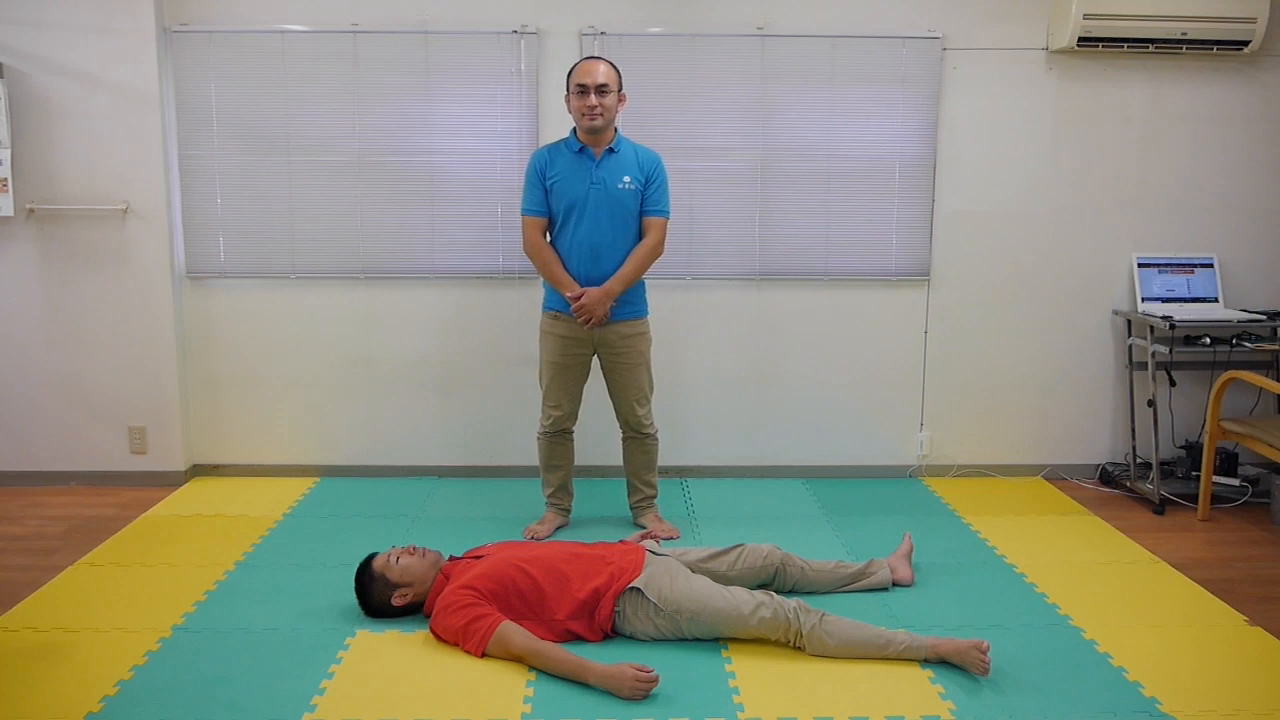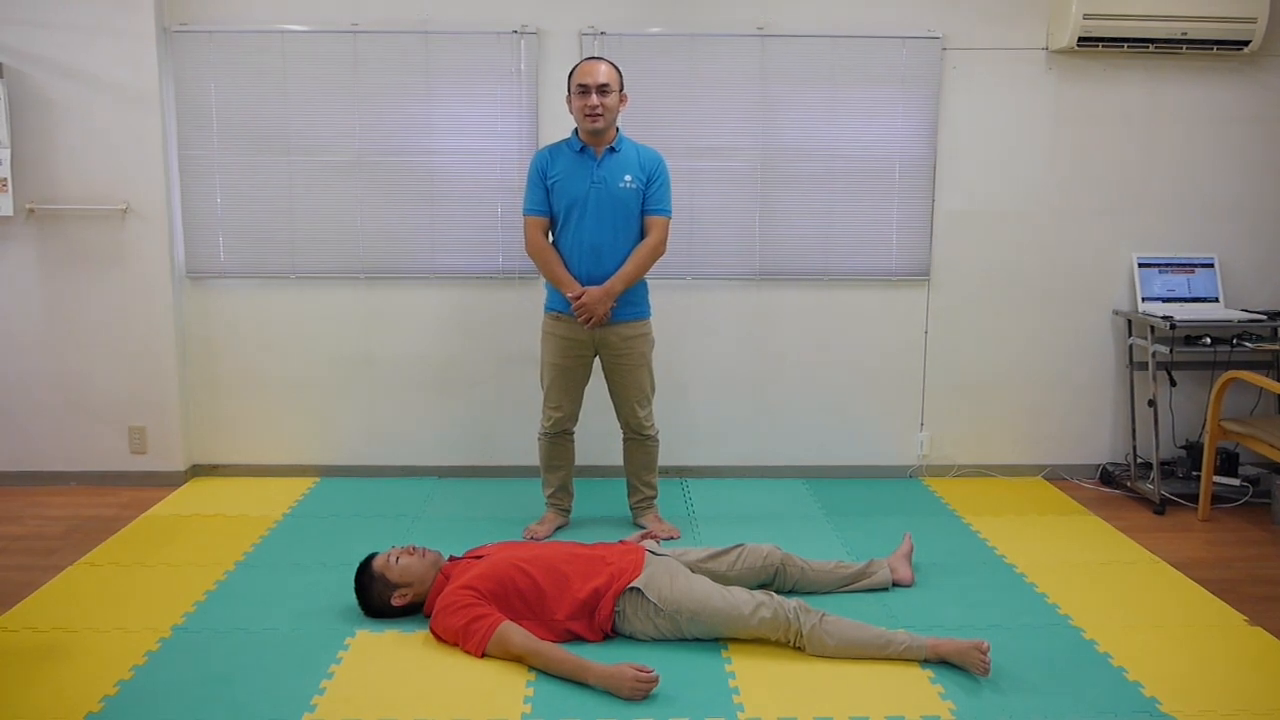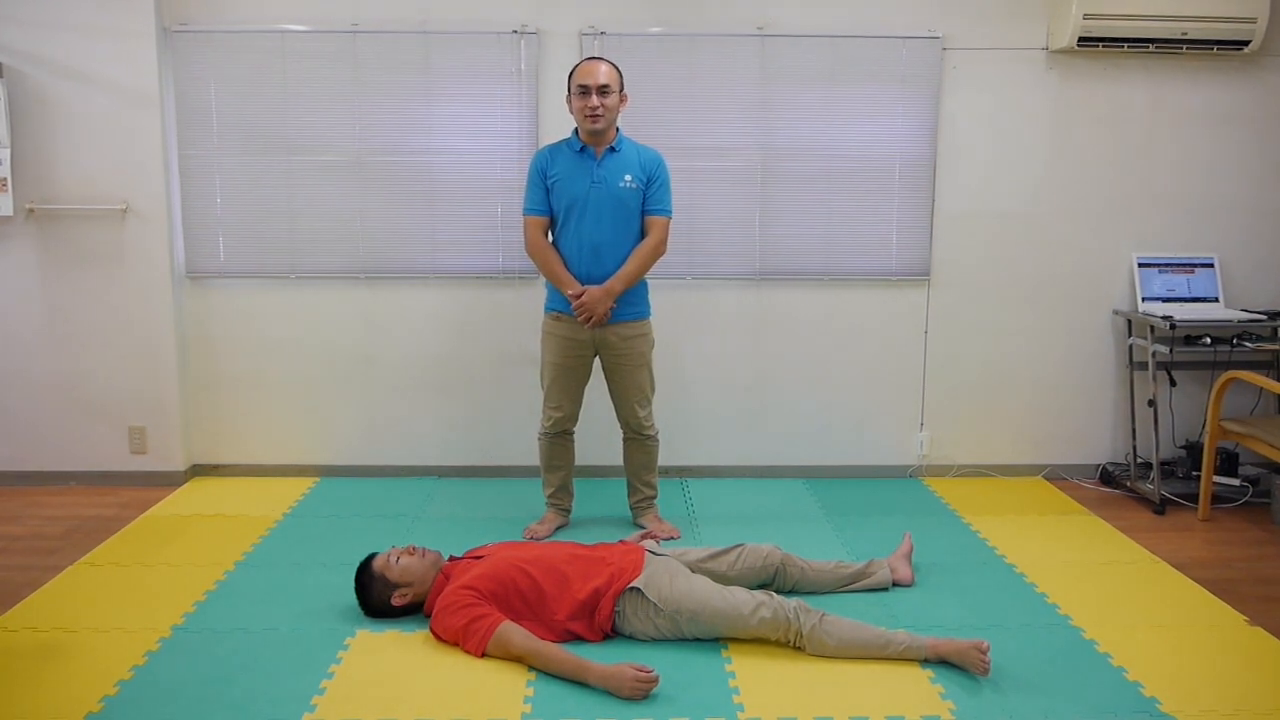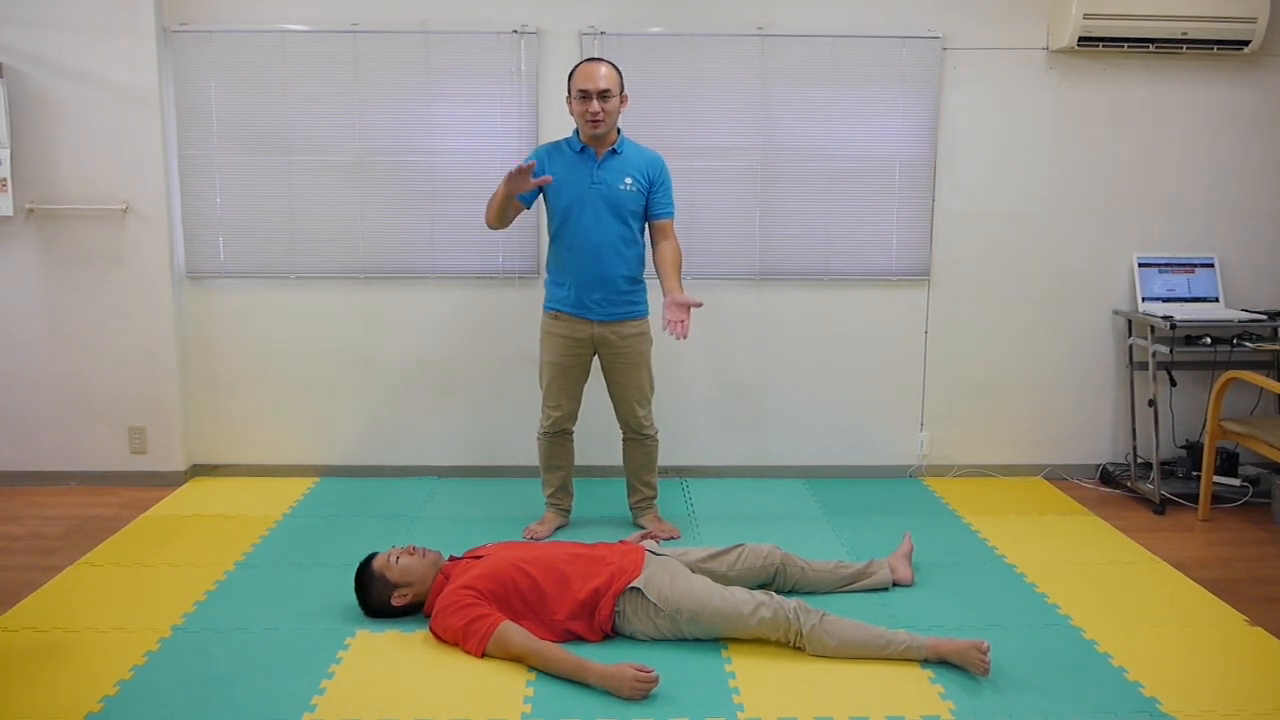
dt=1s
person 1, frame 1
left shoulder: (470, 561)
right shoulder: (452, 610)
right elbow: (525, 646)
left wrist: (618, 544)
right wrist: (602, 676)
left hip: (634, 560)
right hip: (632, 600)
left knee: (766, 560)
right knee: (783, 617)
left ankle: (886, 570)
right ankle: (937, 647)
person 1, frame 2
left shoulder: (471, 561)
right shoulder: (453, 609)
right elbow: (524, 647)
left wrist: (623, 544)
right wrist: (601, 676)
left hip: (636, 560)
right hip: (633, 601)
left knee: (767, 560)
right knee: (785, 618)
left ankle: (886, 570)
right ankle: (935, 648)
person 1, frame 3
left shoulder: (468, 561)
right shoulder: (453, 610)
right elbow: (524, 647)
left wrist: (620, 544)
right wrist: (601, 676)
left hip: (636, 561)
right hip: (632, 601)
left knee: (767, 560)
right knee: (784, 618)
left ankle: (885, 570)
right ankle: (935, 648)
person 1, frame 4
left shoulder: (469, 562)
right shoulder: (453, 610)
right elbow: (524, 647)
left wrist: (620, 544)
right wrist: (601, 676)
left hip: (636, 560)
right hip: (633, 600)
left knee: (769, 560)
right knee: (785, 617)
left ankle: (886, 570)
right ankle: (934, 647)
person 2, frame 1
left shoulder: (646, 163)
right shoulder: (545, 162)
left elbow: (654, 240)
right elbow: (533, 239)
left wrist: (605, 294)
right wrist: (575, 295)
left hip: (627, 316)
right hip: (562, 316)
left knee: (638, 421)
right knee: (555, 421)
left ankle: (645, 507)
right ankle: (556, 507)
person 2, frame 2
left shoulder: (649, 163)
right shoulder: (546, 162)
left elbow: (656, 240)
right elbow: (536, 239)
left wrist: (606, 293)
right wrist: (576, 294)
left hip: (629, 317)
right hip: (563, 316)
left knee: (639, 423)
right knee: (556, 422)
left ankle: (645, 508)
right ankle: (556, 508)
person 2, frame 3
left shoulder: (649, 162)
right shoulder: (547, 162)
left elbow: (656, 240)
right elbow: (535, 239)
left wrist: (606, 293)
right wrist: (575, 293)
left hip: (629, 317)
right hip: (563, 316)
left knee: (638, 423)
right knee: (556, 422)
left ankle: (645, 508)
right ankle: (556, 508)
person 2, frame 4
left shoulder: (650, 164)
right shoulder: (546, 159)
left elbow: (664, 237)
right elbow: (495, 220)
left wrist: (674, 293)
right wrist: (509, 189)
left hip: (628, 318)
right hip: (563, 316)
left knee: (639, 423)
right knee: (555, 421)
left ankle: (646, 508)
right ankle: (556, 508)
